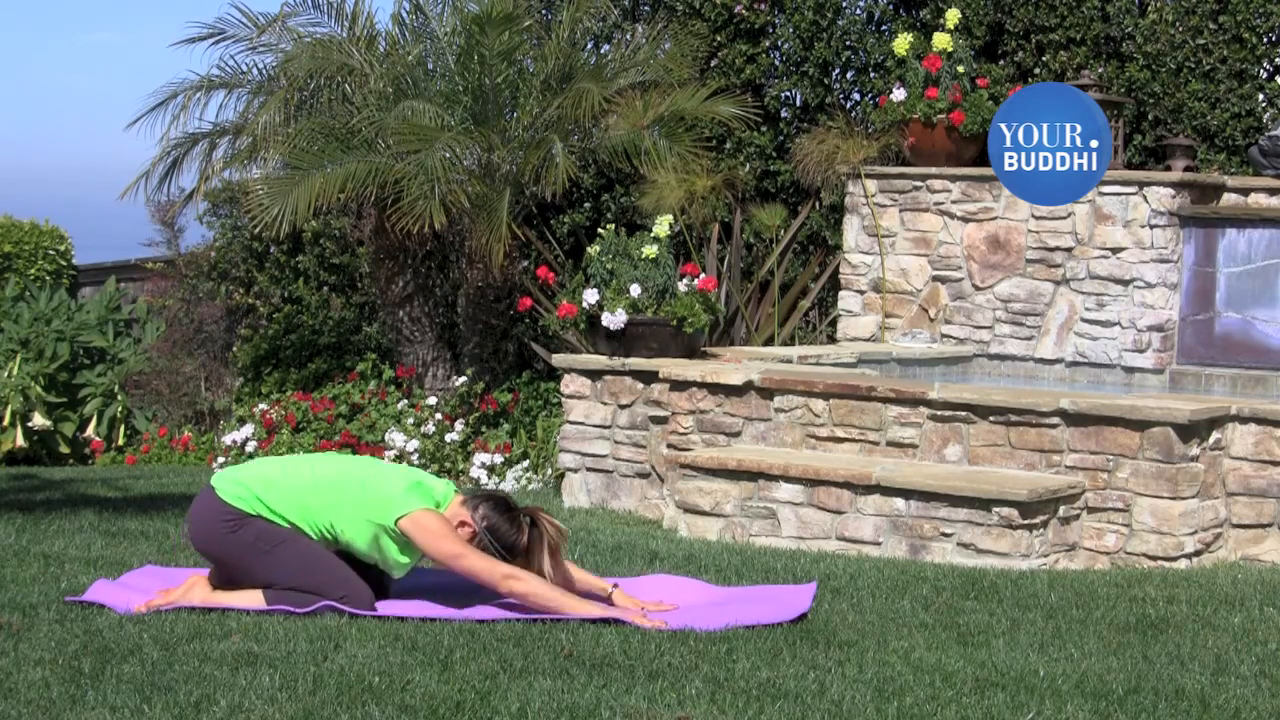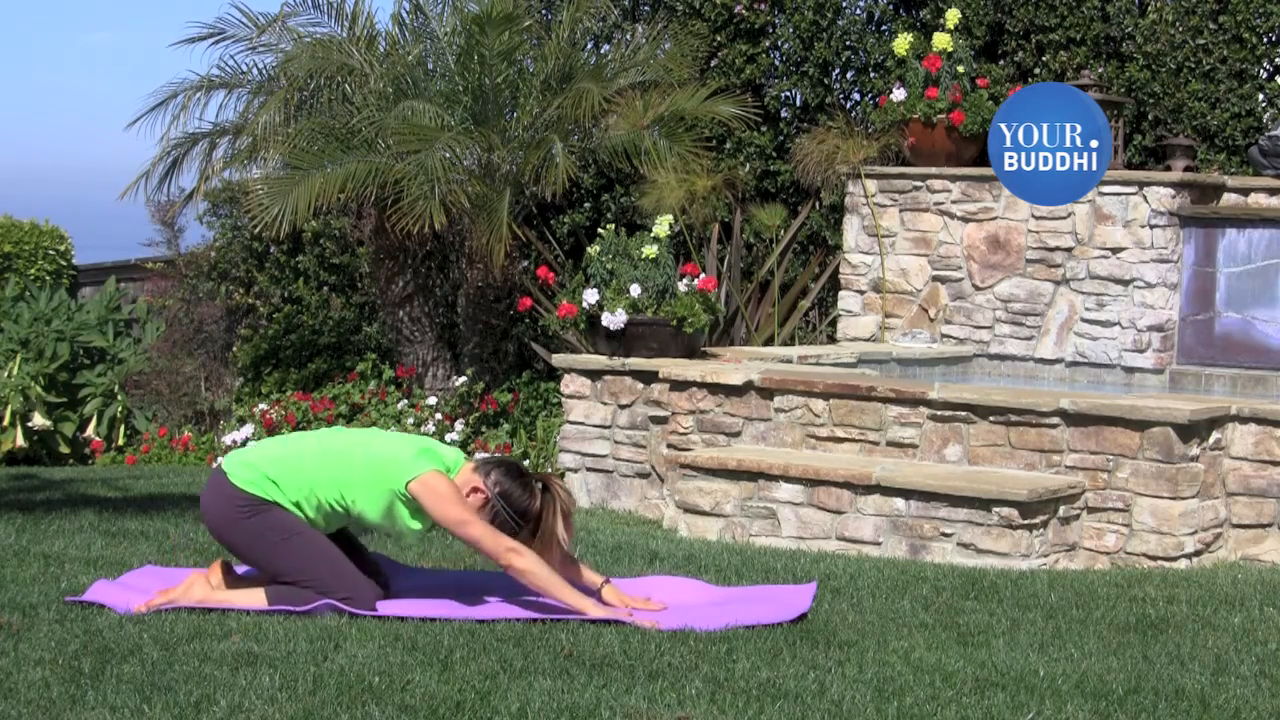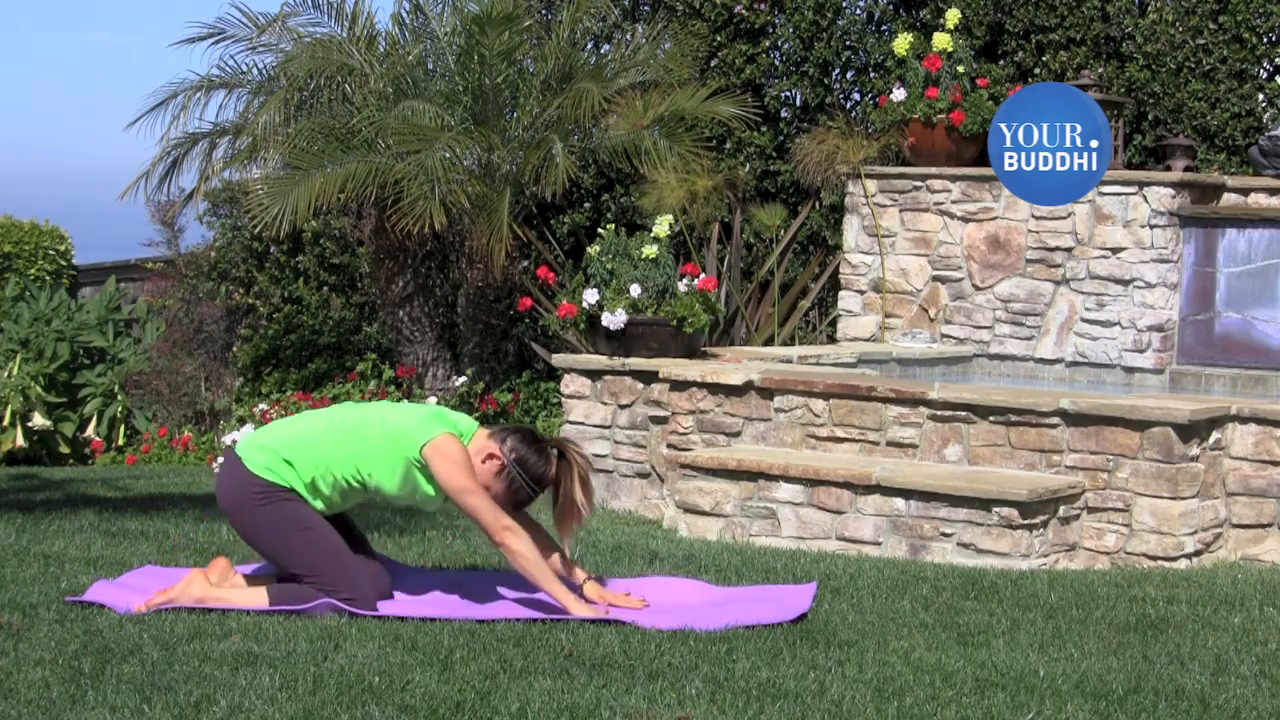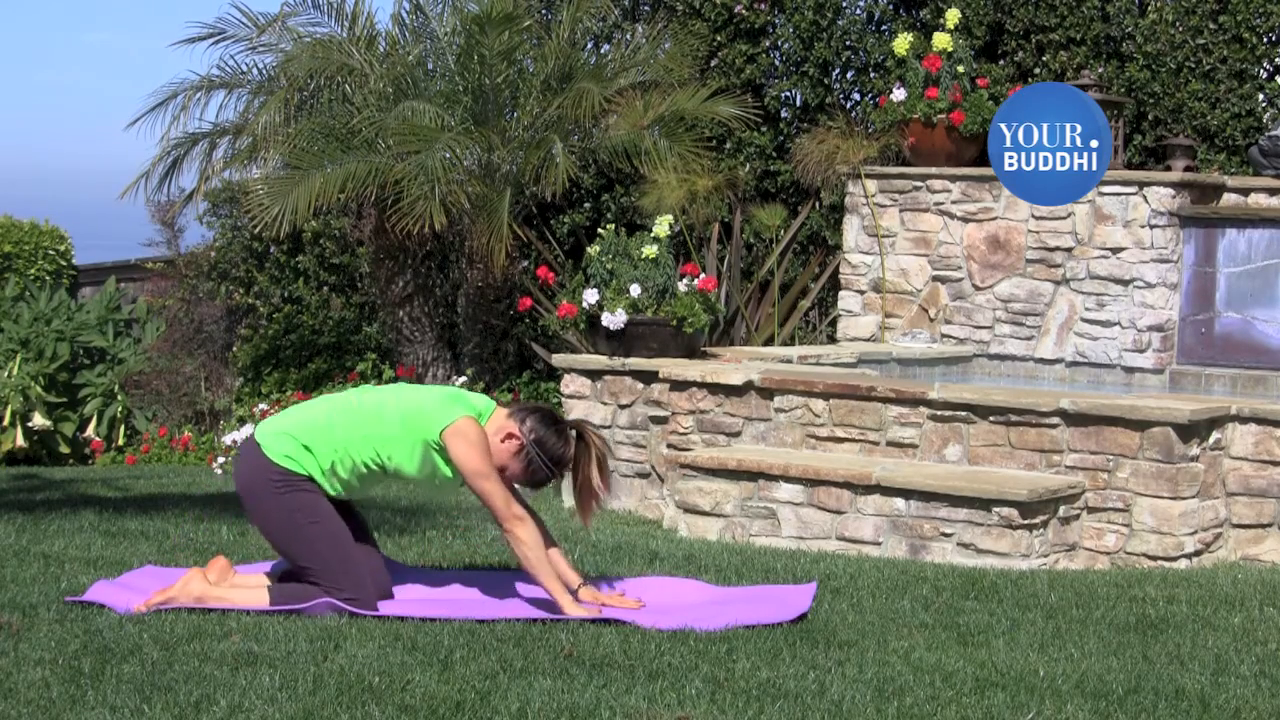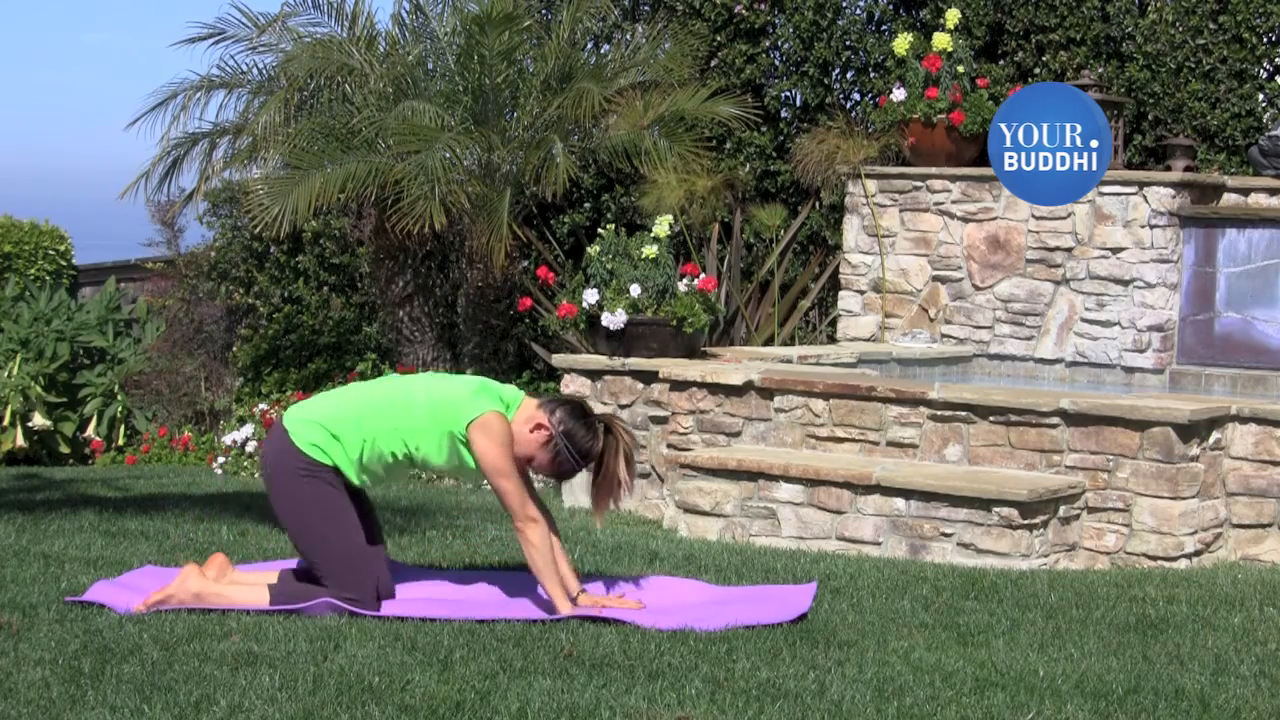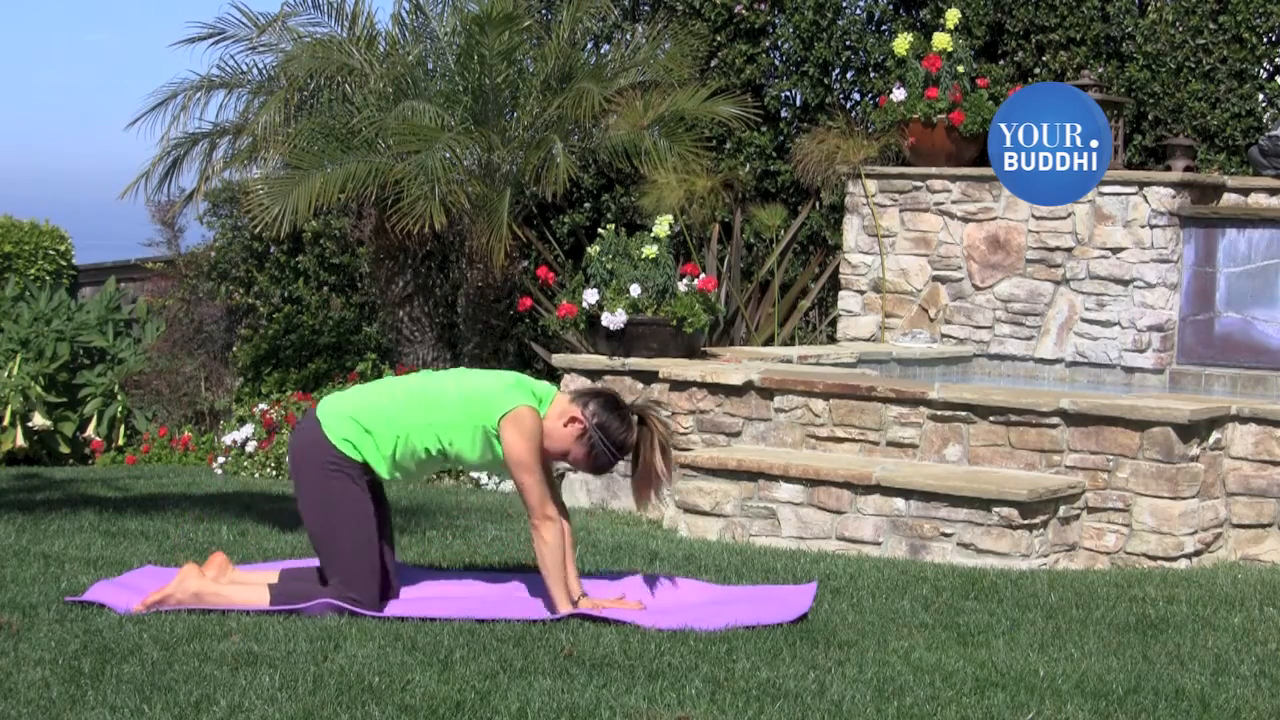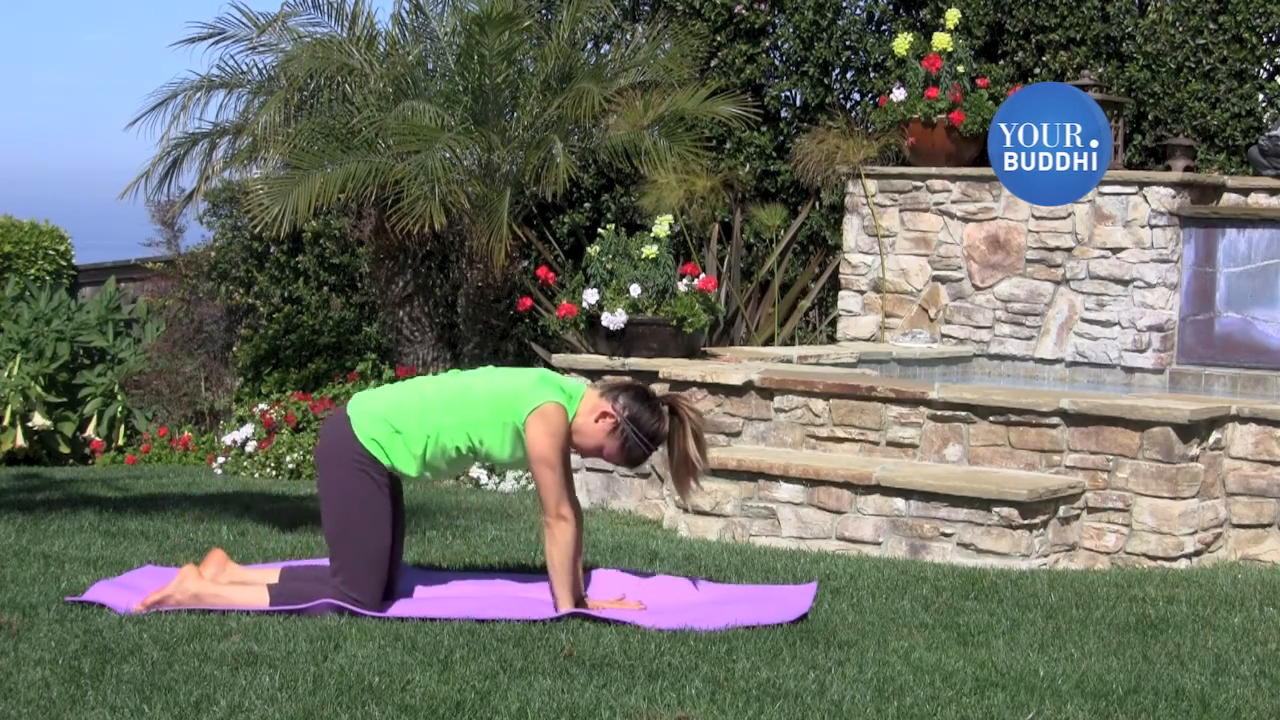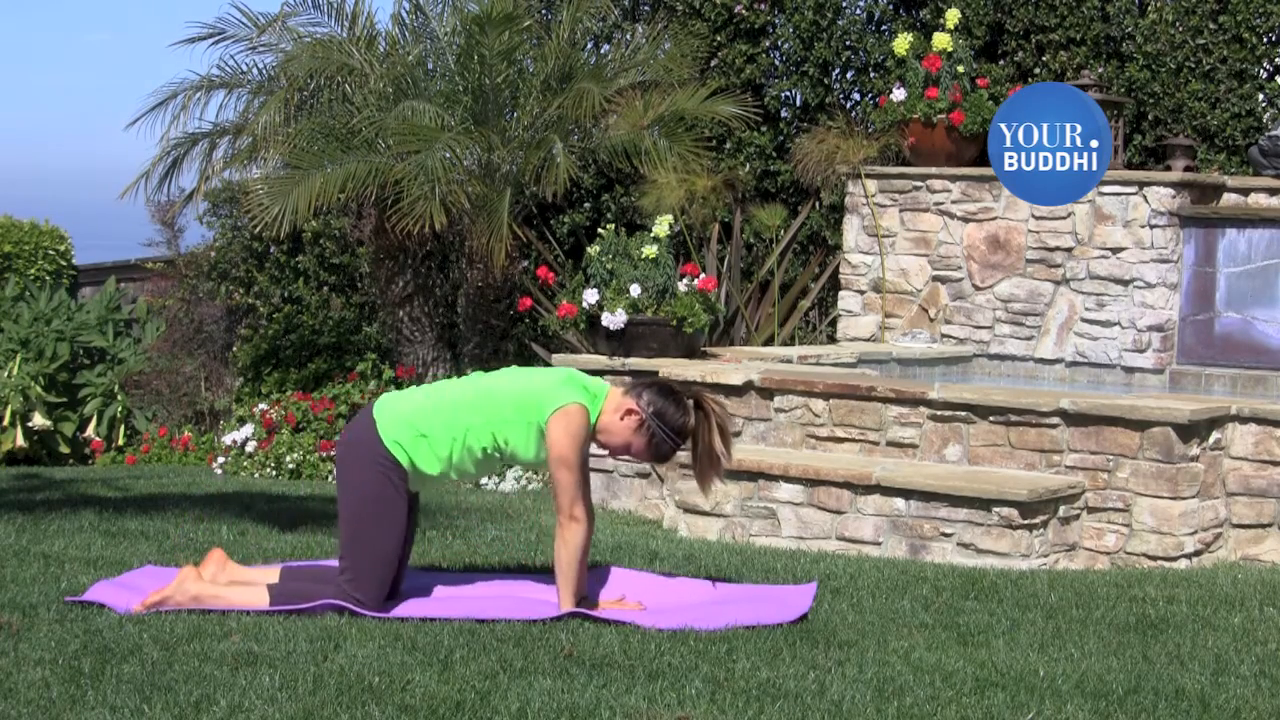
dt=0.2s
person 1, frame 1
left shoulder: (448, 501)
right shoulder: (420, 518)
left elbow: (535, 560)
right elbow: (508, 580)
left wrist: (612, 591)
right wrist: (602, 611)
left hip: (244, 500)
right hip: (223, 515)
left knee: (372, 586)
right knee: (351, 601)
left ankle: (232, 578)
right ankle: (209, 598)
person 1, frame 2
left shoulder: (458, 469)
right shoulder: (431, 483)
left elbow: (533, 542)
right elbow: (509, 555)
left wrist: (603, 586)
right wrist: (589, 607)
left hip: (257, 487)
right hip: (236, 498)
left knee: (373, 588)
right knee: (353, 601)
left ankle: (229, 578)
right ankle: (210, 595)
person 1, frame 3
left shoulder: (468, 439)
right shoulder: (445, 449)
left elbow: (520, 524)
right elbow: (505, 534)
left wrist: (586, 583)
right wrist: (573, 604)
left hip: (277, 475)
right hip: (255, 483)
left knee: (375, 585)
right knee: (354, 600)
left ankle: (231, 576)
right ankle: (208, 593)
person 1, frame 4
left shoulder: (487, 421)
right shoulder: (464, 430)
left elbow: (522, 515)
right elbow: (513, 523)
left wrist: (580, 587)
right wrist: (568, 603)
left hip: (295, 463)
right hip: (274, 468)
left knee: (375, 585)
right knee: (355, 600)
left ankle: (230, 577)
right ankle: (204, 594)
person 1, frame 5
left shoulder: (512, 411)
right shoulder: (492, 423)
left elbow: (538, 515)
right elbow: (527, 522)
left wrist: (576, 592)
right wrist: (564, 608)
left hip: (317, 452)
right hip: (302, 453)
left knee: (376, 587)
right knee: (356, 601)
left ankle: (228, 575)
right ankle: (203, 592)
person 1, frame 6
left shoulder: (539, 407)
right shoulder: (523, 417)
left elbow: (555, 513)
right elbow: (544, 520)
left wrist: (576, 594)
right wrist: (565, 609)
left hip: (343, 445)
right hip: (331, 447)
left knee: (377, 585)
right knee: (358, 600)
left ankle: (226, 575)
right ankle: (201, 592)
person 1, frame 7
left shoulder: (562, 403)
right shoulder: (550, 413)
left elbow: (569, 511)
right elbow: (558, 519)
left wrist: (578, 594)
right wrist: (565, 609)
left hip: (367, 442)
right hip: (359, 446)
left knee: (375, 586)
right knee: (360, 599)
left ankle: (229, 572)
right ankle: (202, 592)
person 1, frame 8
left shoulder: (581, 401)
right shoulder: (573, 412)
left elbow: (580, 511)
right elbow: (571, 519)
left wrist: (579, 594)
right wrist: (567, 608)
left hip: (390, 445)
right hip: (381, 450)
left knee: (376, 585)
right knee: (361, 598)
left ankle: (231, 572)
right ankle: (199, 593)
